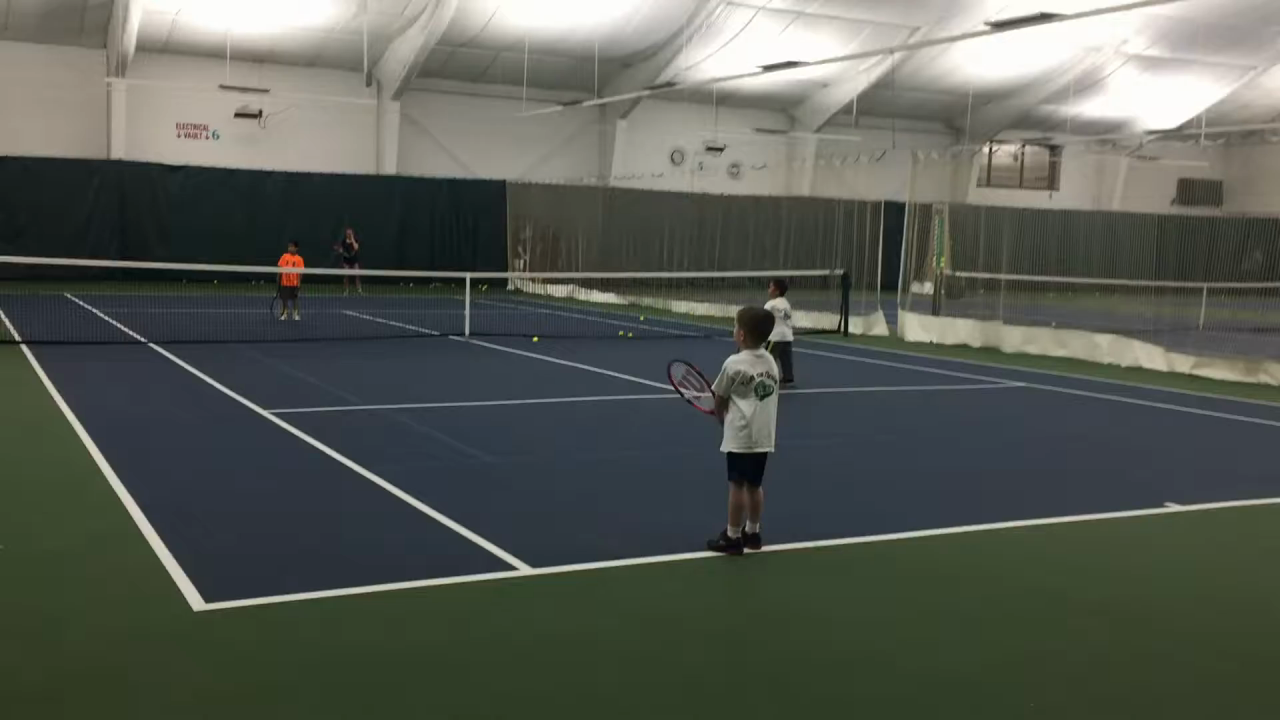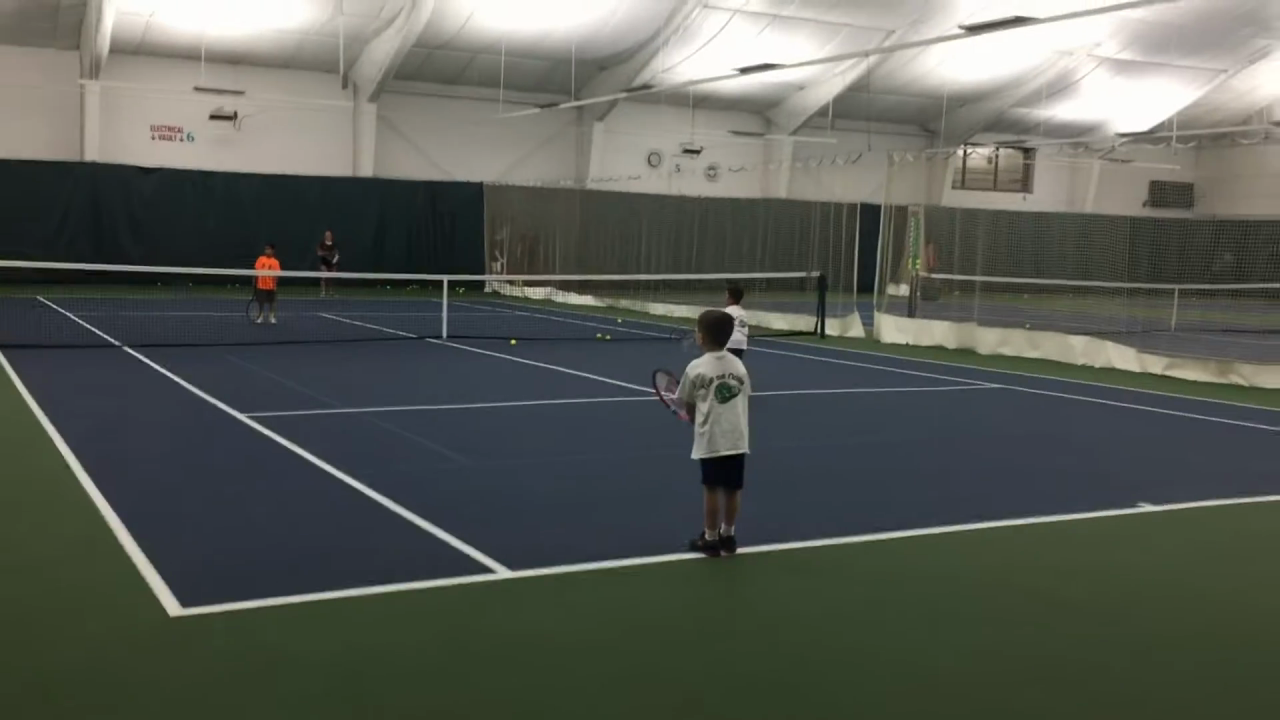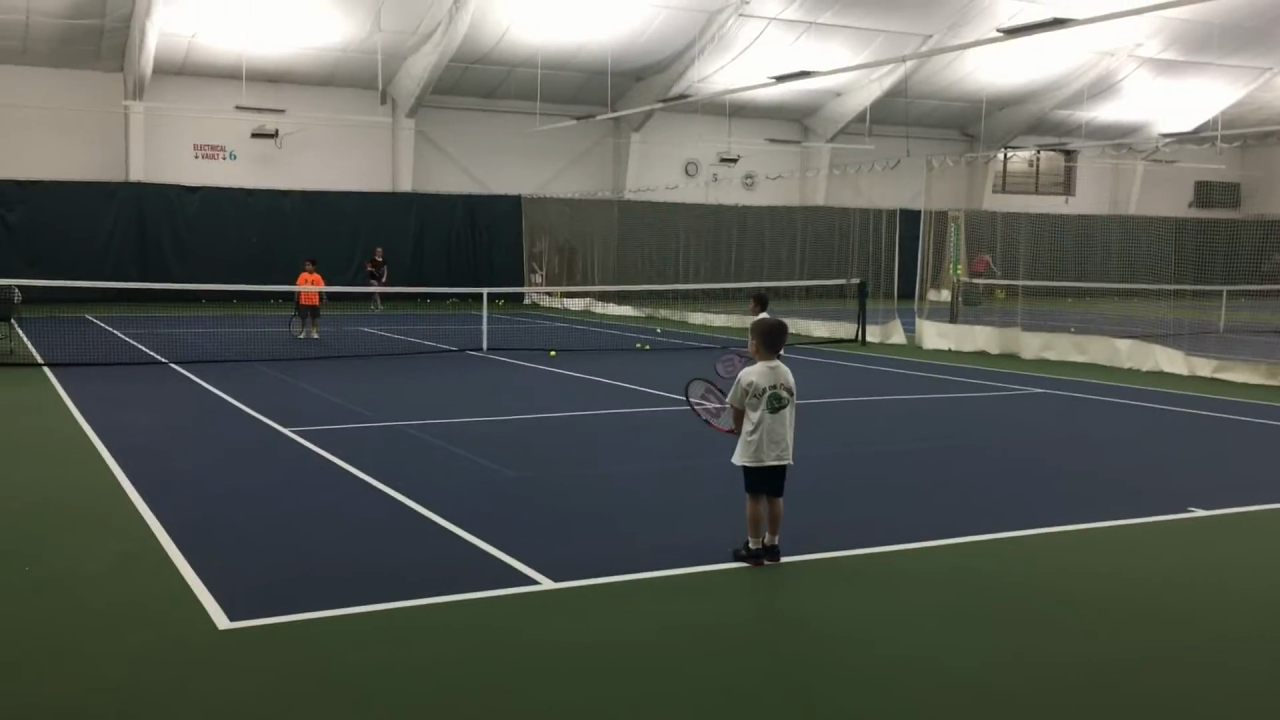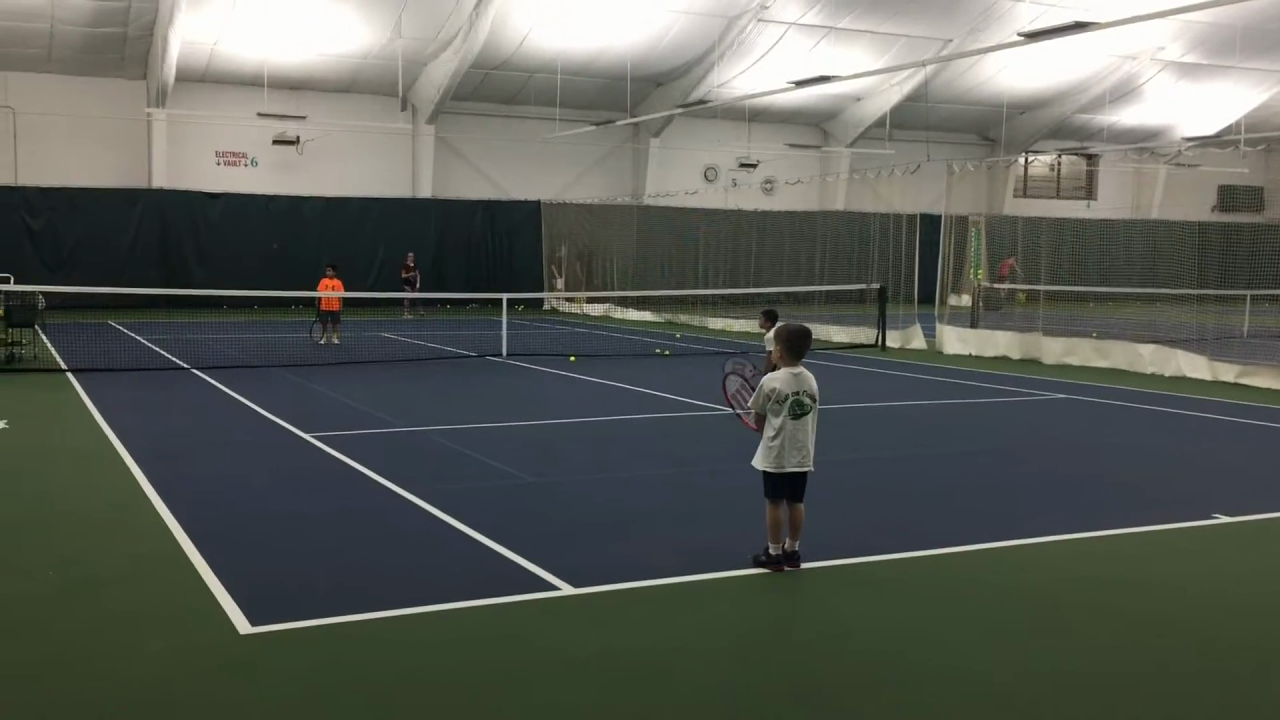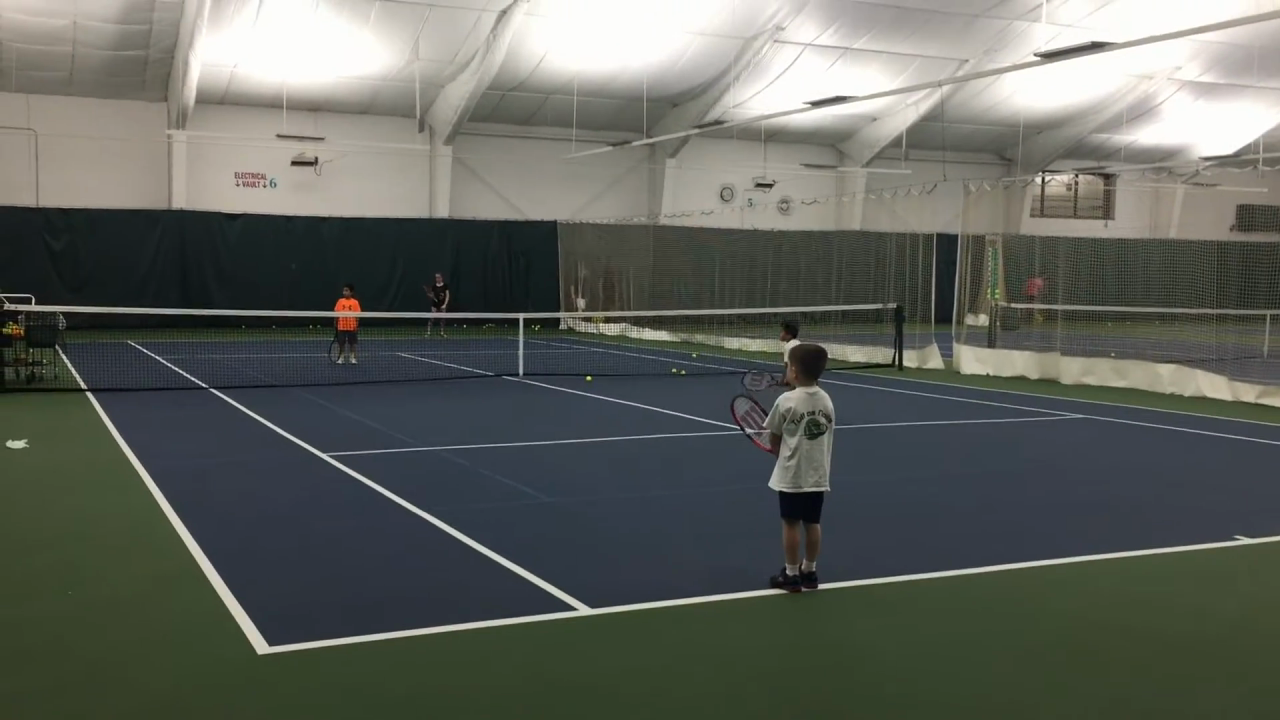
dt=0.7s
person 1, frame 1
left shoulder: (734, 363)
right shoulder: (771, 362)
left elbow: (720, 399)
right elbow: (764, 396)
left wrist: (721, 417)
left hip: (741, 436)
right hip: (763, 436)
left knee: (737, 485)
right knee: (754, 485)
left ankle: (733, 537)
right ankle: (752, 532)
person 1, frame 2
left shoulder: (696, 368)
right shoulder: (738, 365)
left elbow: (689, 405)
right elbow: (744, 397)
left wrist: (698, 424)
left hip: (711, 440)
right hip: (736, 439)
left knee: (712, 489)
right knee: (732, 489)
left ankle: (711, 539)
right ankle: (728, 535)
person 1, frame 3
left shoulder: (748, 375)
right shoulder: (787, 374)
left elbow: (737, 412)
right elbow: (787, 408)
left wrist: (741, 431)
left hip: (755, 449)
right hip: (780, 448)
left knee: (755, 498)
right knee: (775, 497)
left ankle: (754, 548)
right ankle: (771, 545)
person 1, frame 4
left shoulder: (771, 381)
right shoulder: (811, 380)
left elbow: (759, 418)
right elbow: (809, 414)
left wrist: (766, 433)
right wrist: (797, 438)
left hip: (776, 454)
right hip: (802, 454)
left knee: (775, 503)
right knee: (795, 503)
left ankle: (774, 554)
right ankle: (792, 551)
person 1, frame 5
left shoulder: (787, 401)
right shoulder: (826, 400)
left elbow: (774, 439)
right elbow: (825, 434)
left wrist: (781, 455)
right wrist: (812, 459)
left hip: (792, 475)
right hip: (818, 475)
left knee: (791, 524)
right knee: (812, 523)
left ankle: (791, 575)
right ankle: (809, 571)
